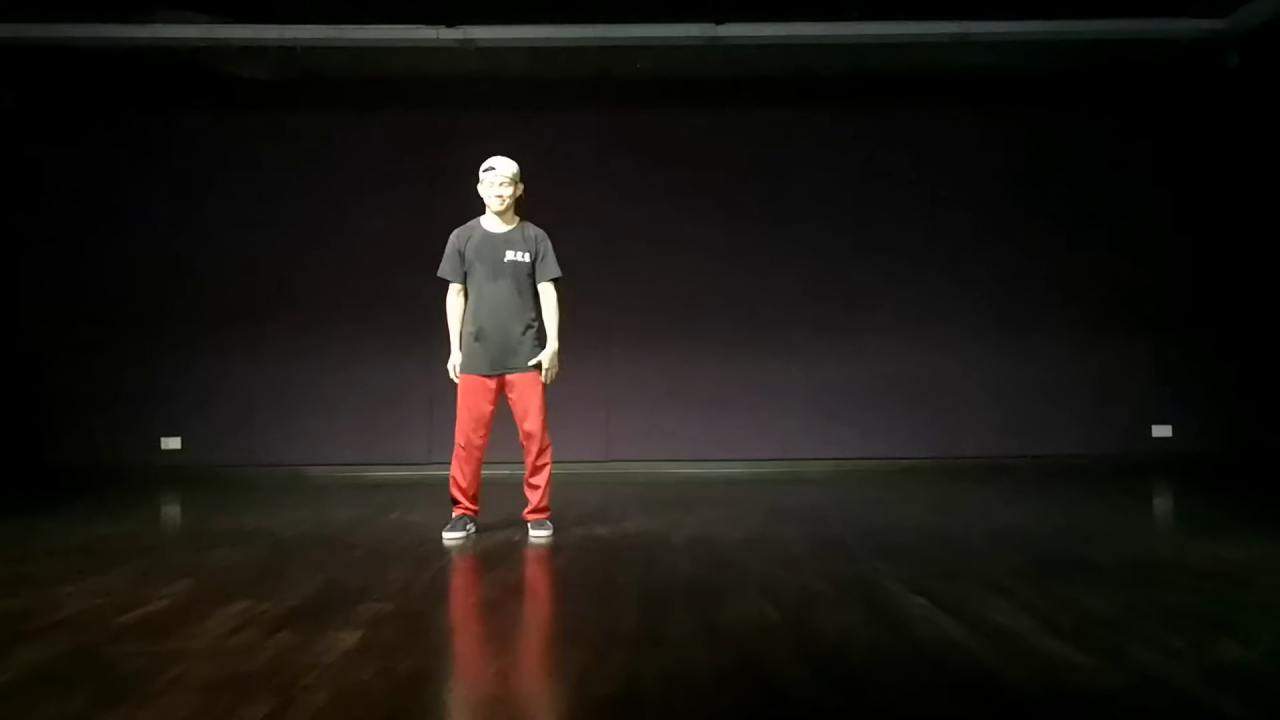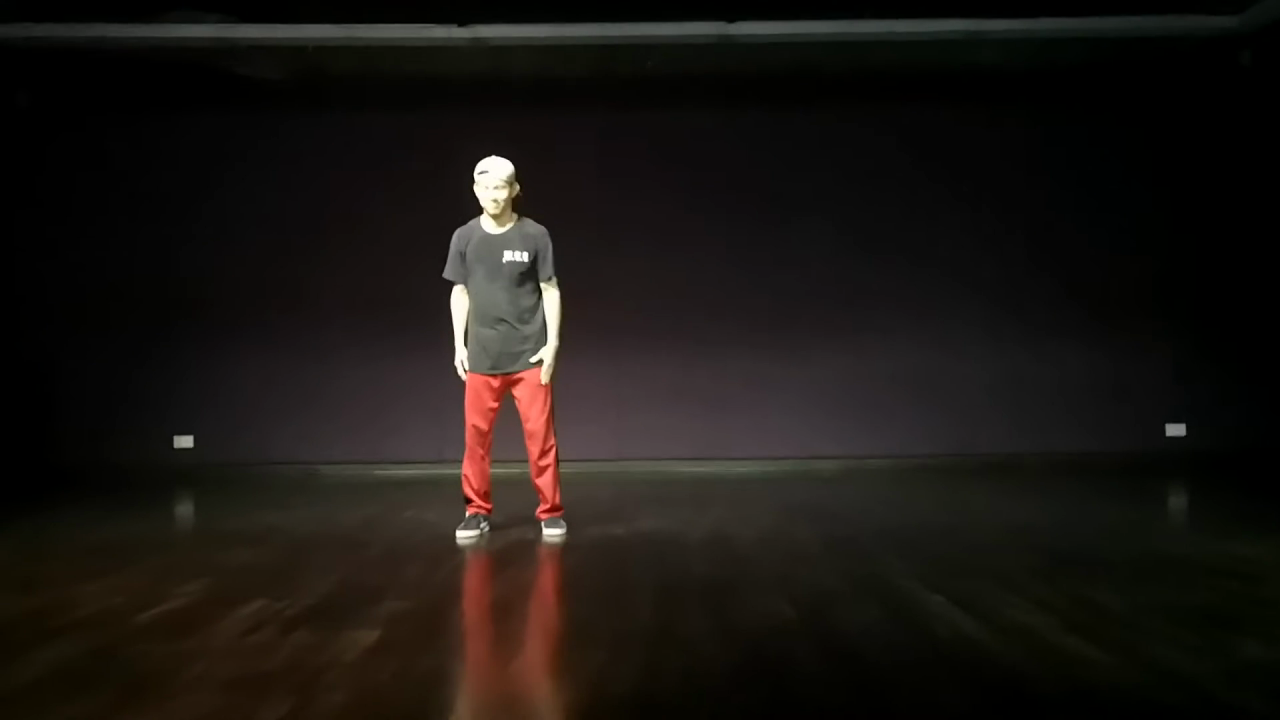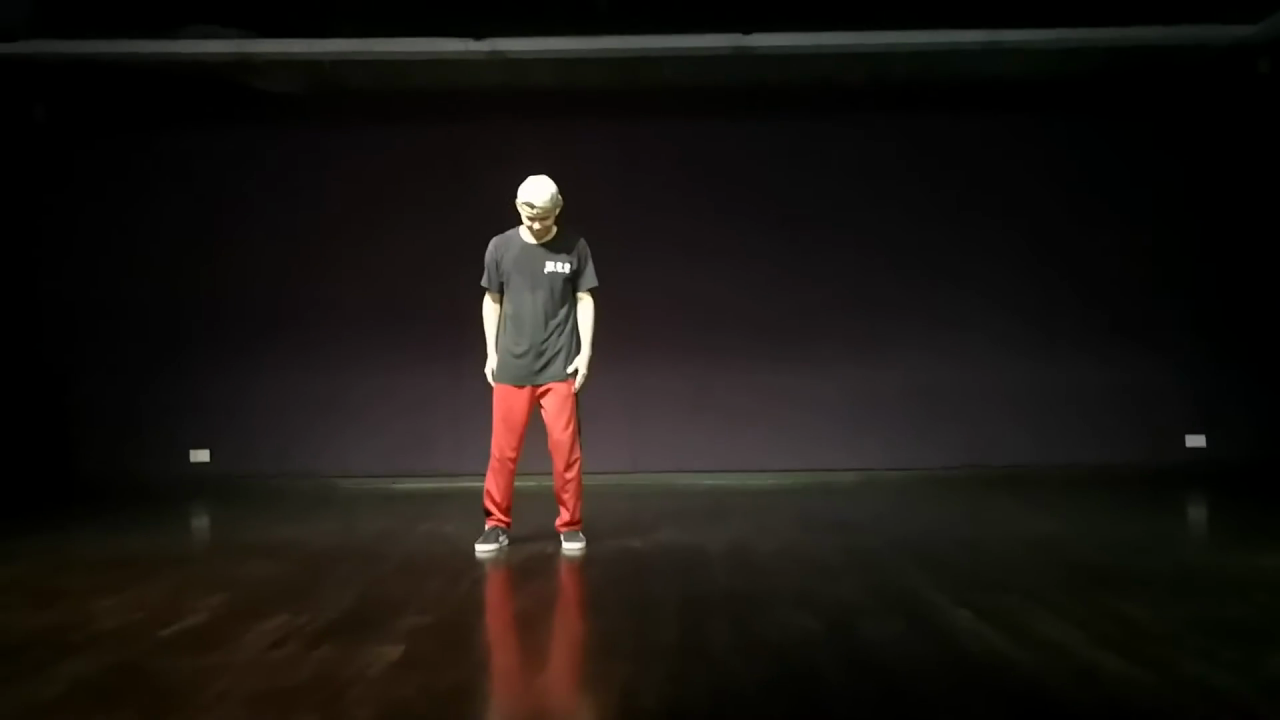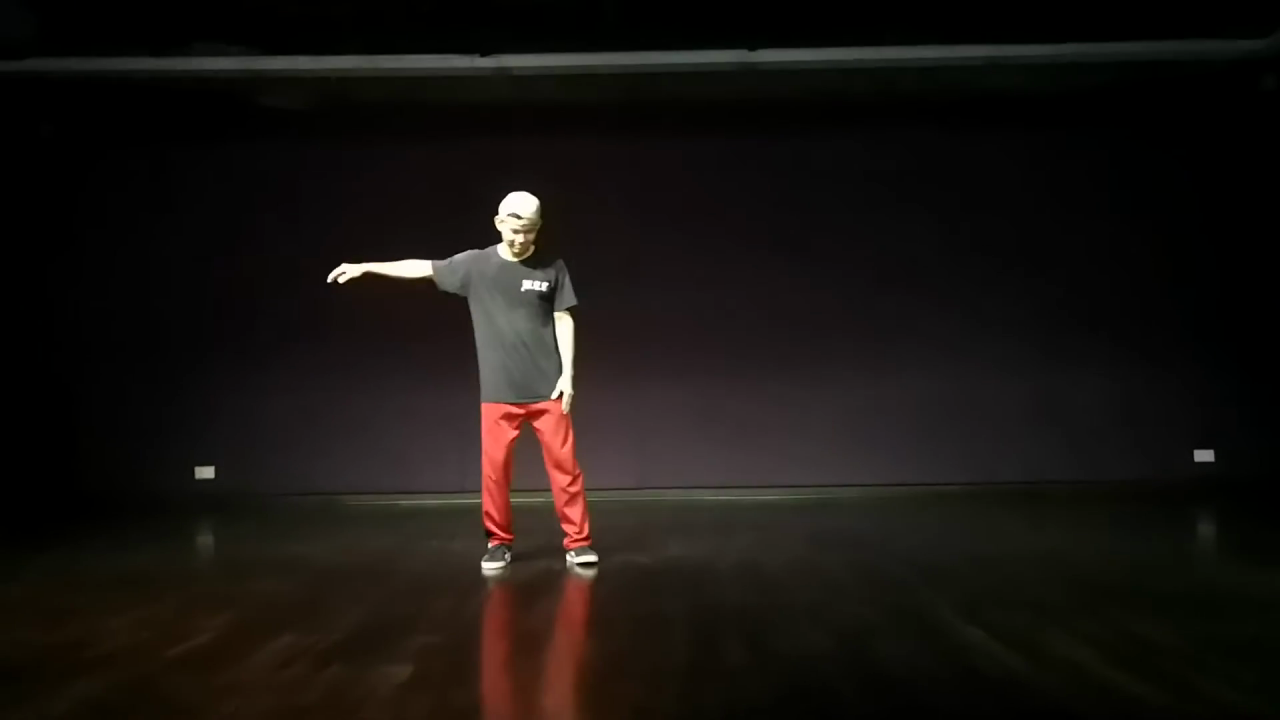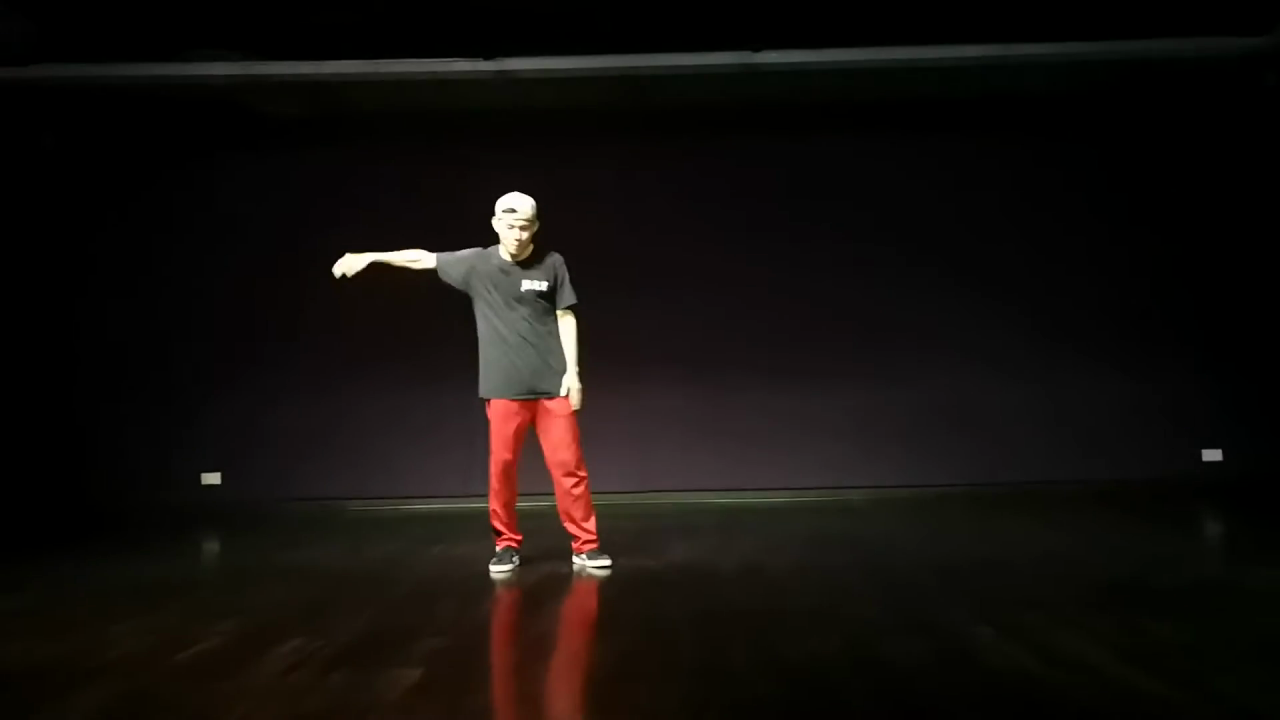
dt=0.7s
person 1, frame 1
left shoulder: (534, 237)
right shoulder: (463, 237)
left elbow: (547, 291)
right elbow: (455, 293)
left wrist: (552, 343)
right wrist: (454, 347)
left hip: (525, 356)
right hip: (476, 356)
left knee: (535, 436)
right knee: (468, 438)
left ankle: (538, 513)
right ankle: (464, 512)
person 1, frame 2
left shoulder: (534, 234)
right shoulder: (464, 237)
left elbow: (550, 290)
right elbow: (460, 293)
left wrist: (552, 342)
right wrist: (459, 344)
left hip: (529, 354)
right hip: (481, 356)
left knee: (539, 434)
right knee: (476, 435)
left ankle: (550, 511)
right ankle: (477, 511)
person 1, frame 3
left shoulder: (574, 247)
right shoulder: (500, 247)
left elbow: (585, 300)
right elbow: (492, 300)
left wrist: (585, 351)
right wrist: (492, 353)
left hip: (559, 366)
right hip: (512, 367)
left knee: (564, 447)
right knee: (503, 448)
left ankle: (570, 525)
right ankle: (497, 523)
person 1, frame 4
left shoulder: (553, 267)
right shoulder: (474, 264)
left elbow: (564, 320)
right elbow: (421, 268)
left wrist: (568, 373)
right wrist: (365, 266)
left hip: (546, 386)
right hip: (500, 388)
left knee: (563, 463)
right knee: (495, 468)
left ankle: (577, 541)
right ankle: (499, 542)
person 1, frame 5
left shoulder: (551, 263)
right shoulder: (475, 263)
left elbow: (565, 317)
right elbow: (421, 259)
left wrist: (572, 370)
right wrist: (368, 256)
left hip: (551, 384)
right hip: (504, 386)
left knee: (568, 463)
right knee: (502, 466)
left ankle: (586, 544)
right ankle: (507, 544)
